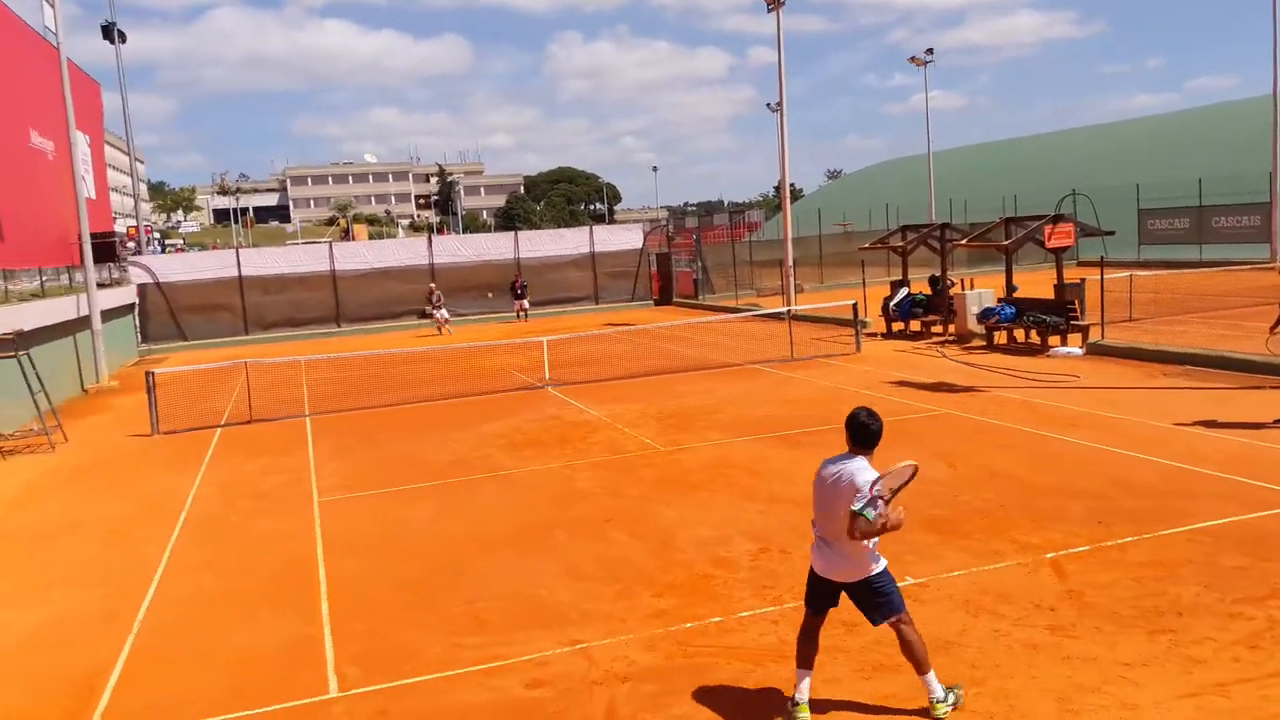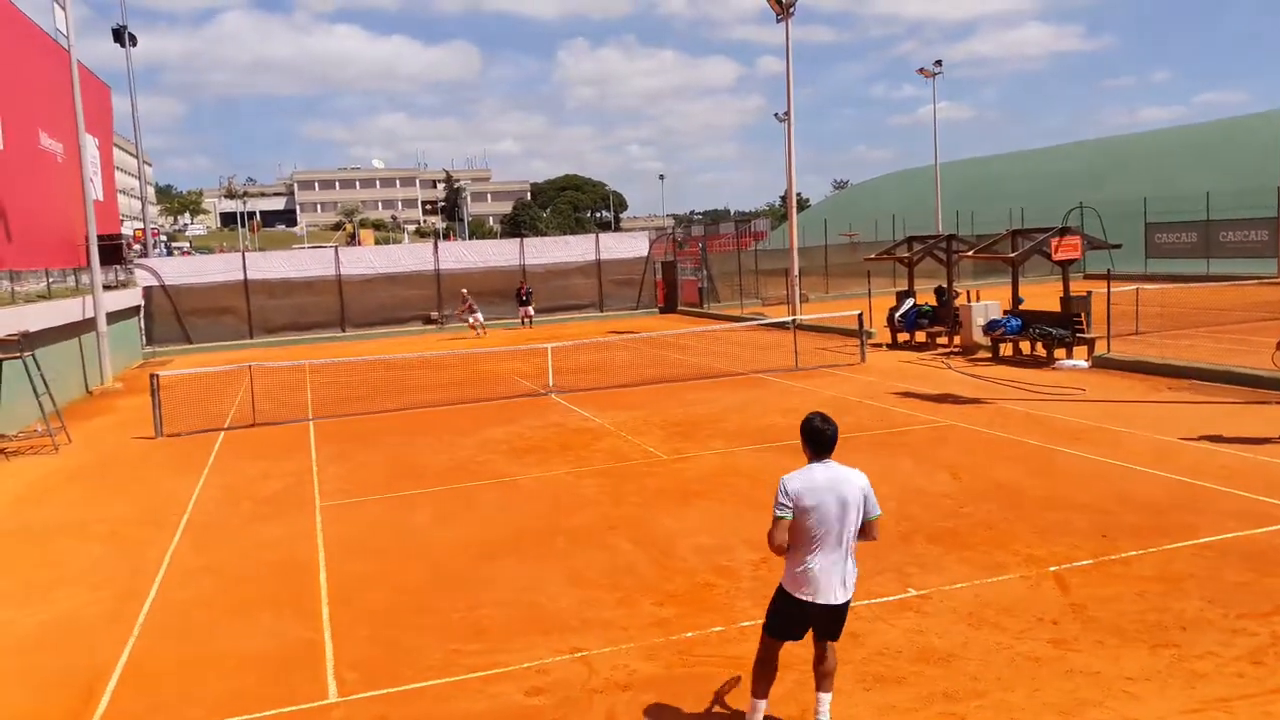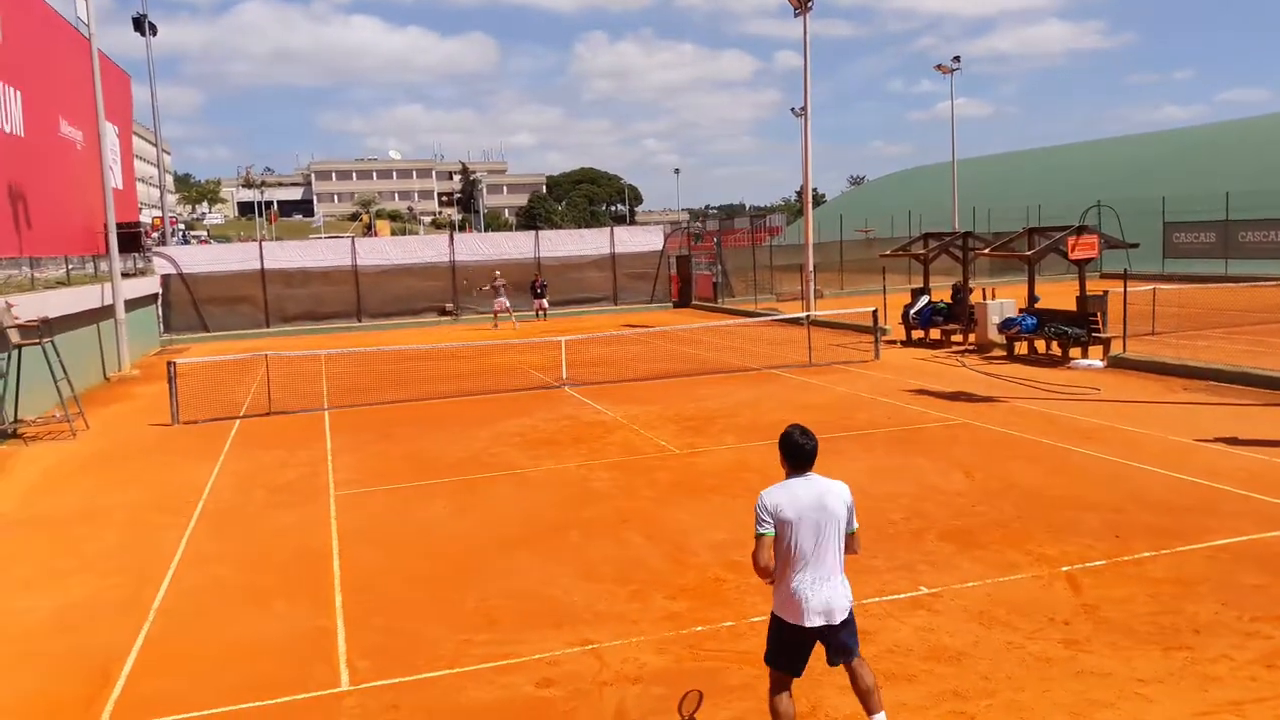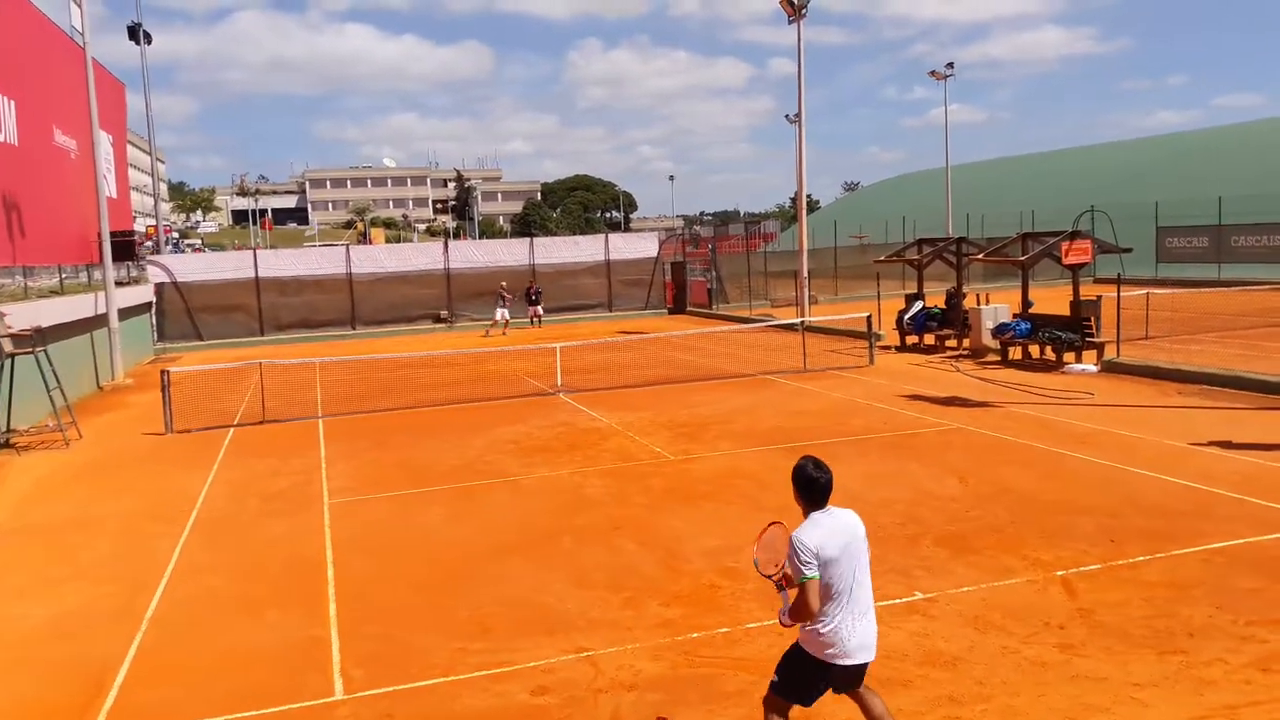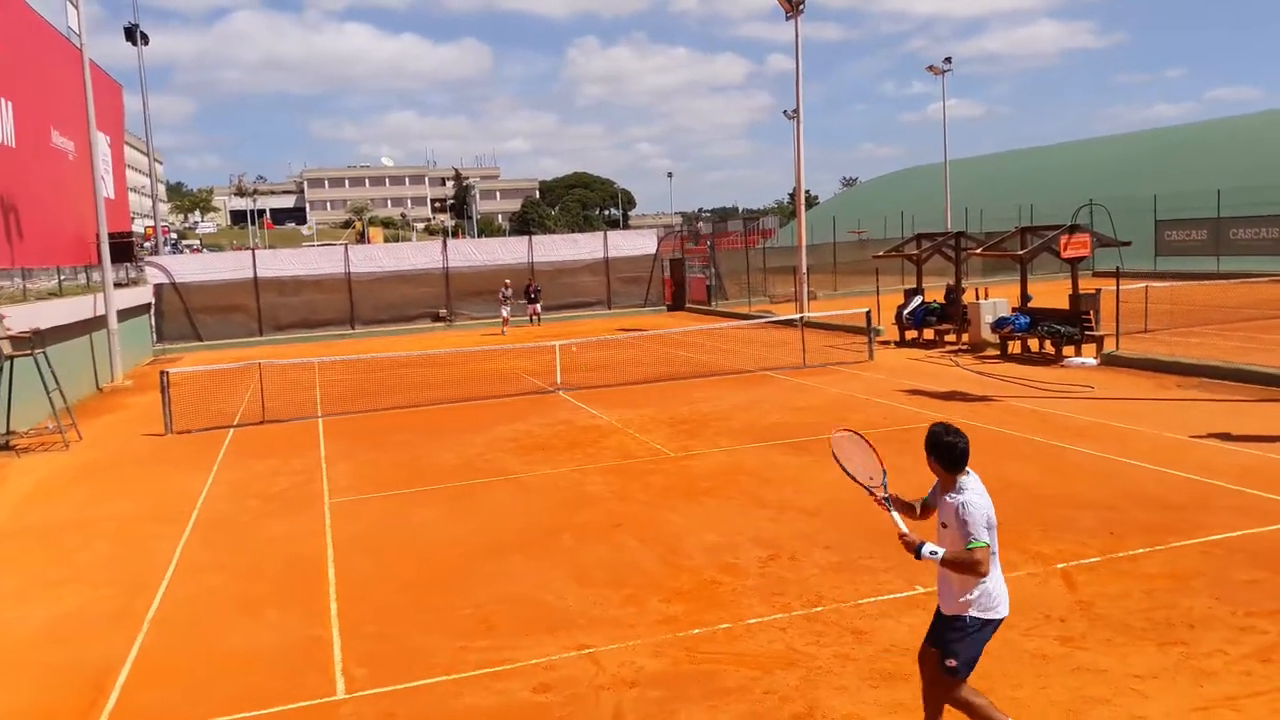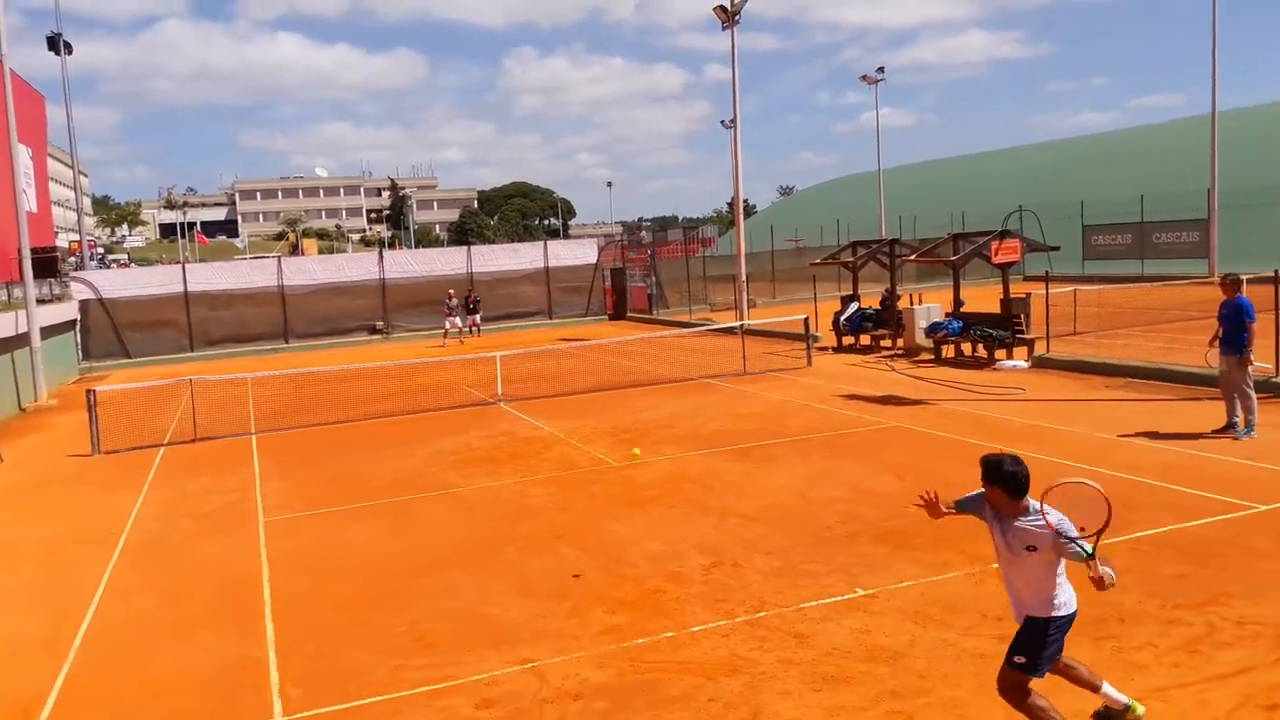
dt=0.4s
person 1, frame 1
left shoulder: (825, 467)
right shoulder: (866, 478)
right elbow: (856, 532)
right wrist: (891, 521)
left hip: (822, 563)
right hip: (861, 568)
left knee: (812, 622)
right knee: (904, 625)
person 1, frame 2
left shoulder: (790, 483)
right shoulder: (859, 481)
left elbow: (778, 544)
right elbow: (871, 533)
left wrist: (790, 549)
left hip: (799, 585)
right hip: (840, 585)
left knee: (768, 647)
right knee: (825, 645)
person 1, frame 3
left shoulder: (770, 498)
right shoulder: (840, 491)
left elbow: (762, 563)
right elbow: (853, 547)
left wrist: (771, 578)
left hip: (793, 607)
right hip: (837, 601)
left knee: (780, 682)
right knee: (854, 662)
person 1, frame 4
left shoulder: (802, 538)
right shoulder: (853, 519)
left elbow: (810, 607)
left wrist: (785, 616)
left hip: (825, 645)
right hip: (864, 638)
right knee: (856, 688)
person 1, frame 5
left shoulder: (968, 502)
right shoulder: (949, 484)
left elbow: (980, 565)
right elbow: (922, 510)
left wrist: (923, 549)
right wrist: (894, 501)
left hip: (975, 609)
right hip: (959, 601)
left knee: (951, 688)
right knee: (929, 661)
person 1, frame 6
left shoulder: (1053, 524)
right shoulder: (987, 505)
right elbow: (945, 509)
left wrist: (1102, 573)
right wrist: (937, 508)
left hip: (1050, 613)
right hip: (1028, 608)
left knee: (1011, 685)
right knee: (1054, 661)
